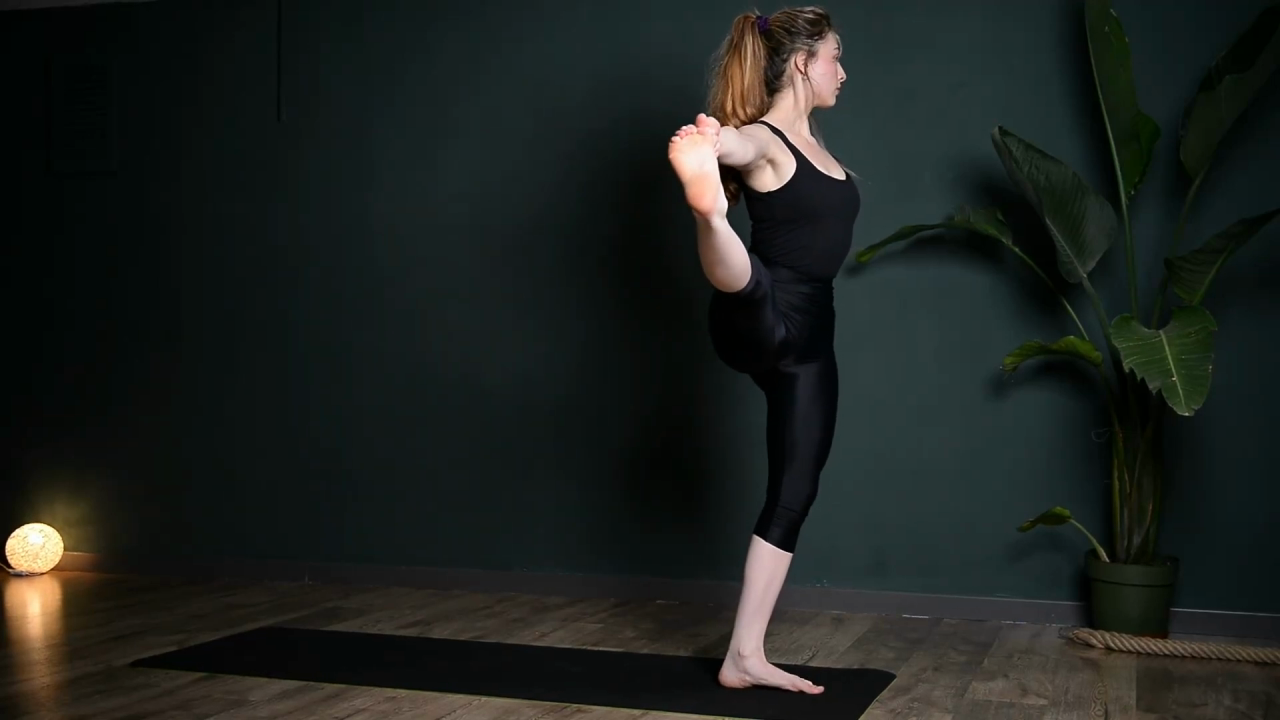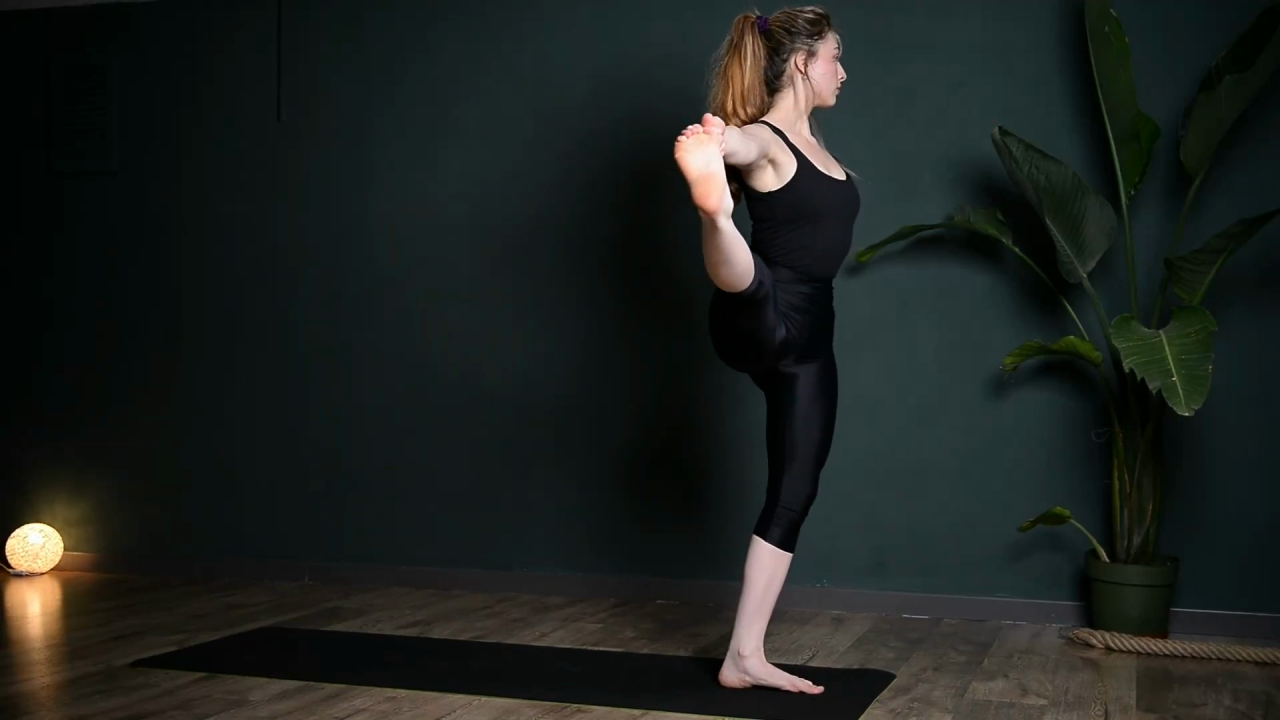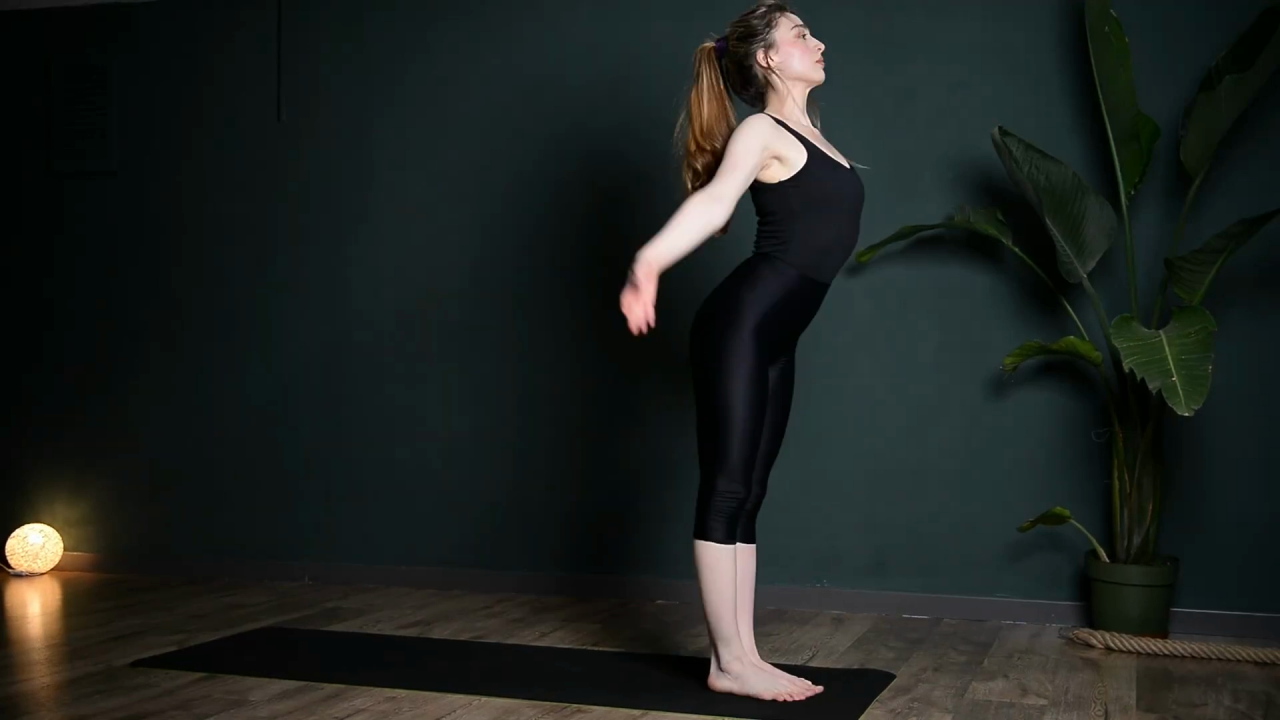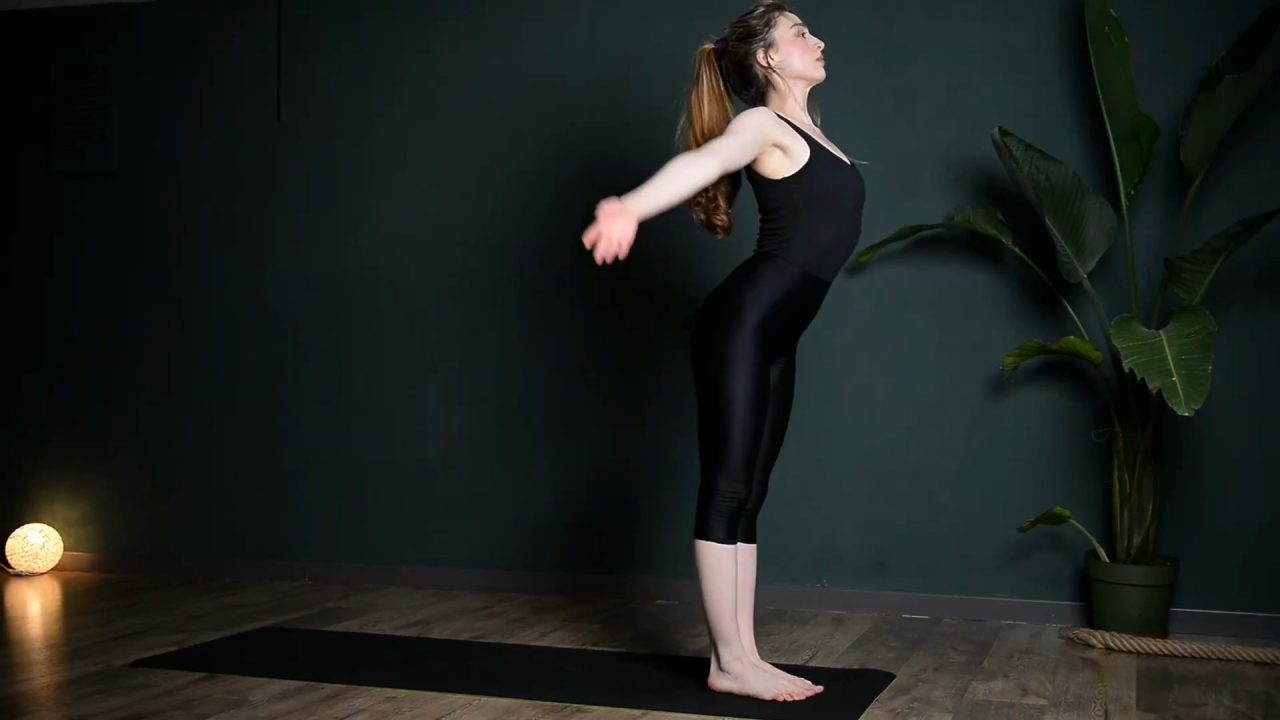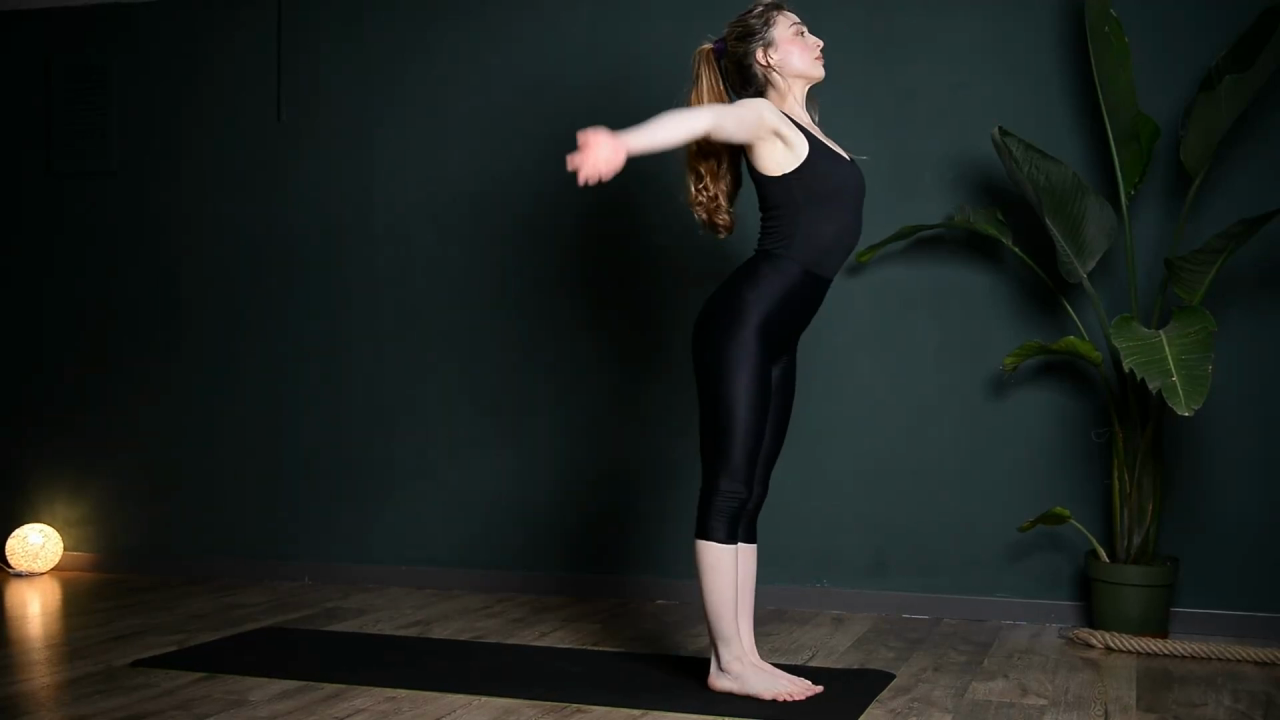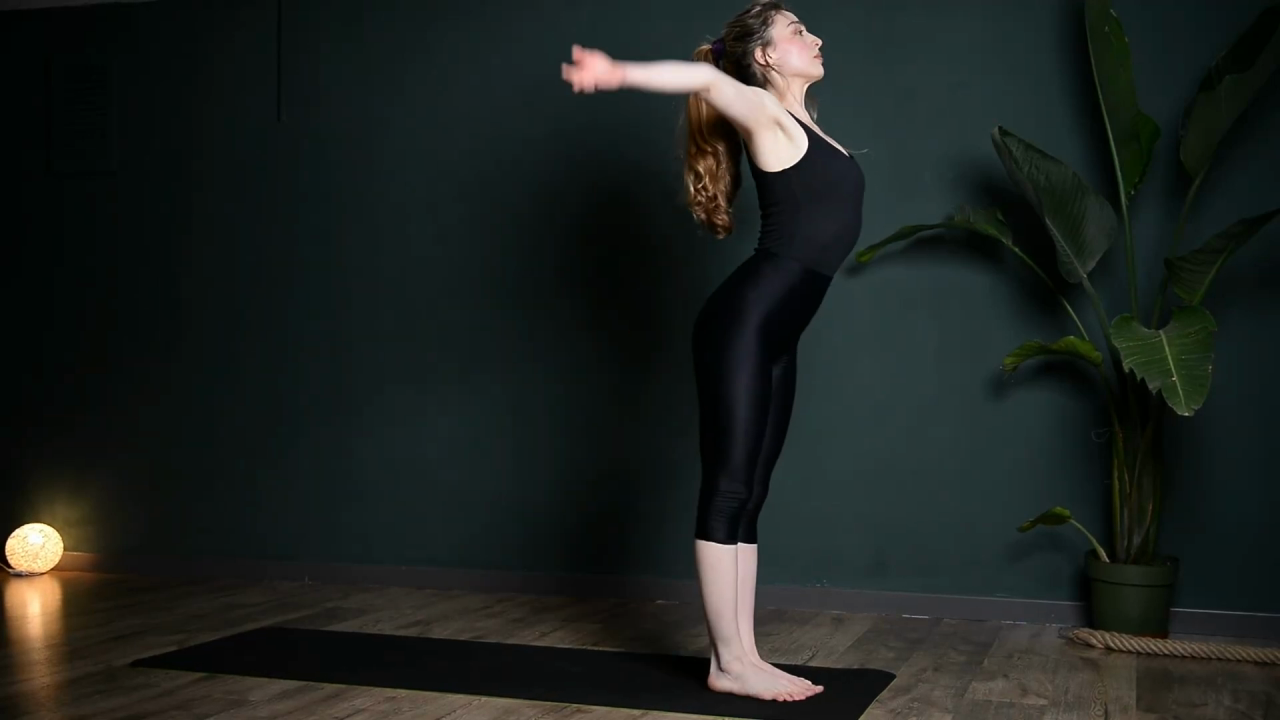
dt=0.1s
person 1, frame 1
left shoulder: (810, 141)
right shoulder: (761, 139)
right elbow: (733, 147)
right wrist: (708, 145)
left hip: (808, 334)
right hip: (759, 324)
left knee: (792, 496)
right knee: (745, 285)
left ankle: (745, 655)
person 1, frame 2
left shoulder: (806, 138)
right shoulder: (761, 135)
right elbow: (737, 150)
right wrist: (711, 146)
left hip: (803, 337)
right hip: (760, 323)
left knee: (793, 493)
left ankle: (745, 656)
person 1, frame 3
left shoulder: (805, 134)
right shoulder: (761, 132)
right elbow: (712, 199)
right wrist: (649, 261)
left hip: (776, 337)
right hip: (742, 325)
left knee: (746, 494)
right knee: (726, 487)
left ankle: (740, 657)
right ankle: (731, 662)
person 1, frame 4
left shoulder: (804, 130)
right shoulder: (765, 125)
right elbow: (700, 161)
right wrist: (630, 208)
left hip: (774, 335)
right hip: (744, 325)
left knee: (747, 493)
right knee: (727, 487)
left ankle: (740, 657)
right ankle: (730, 662)
person 1, frame 5
left shoulder: (802, 126)
right shoulder: (763, 117)
right elbow: (698, 123)
right wrist: (621, 143)
left hip: (775, 336)
right hip: (743, 324)
left knee: (748, 494)
right knee: (728, 487)
left ankle: (740, 657)
right ankle: (729, 661)
person 1, frame 6
left shoulder: (797, 120)
right shoulder: (764, 114)
right elbow: (705, 77)
right wrist: (622, 72)
left hip: (774, 335)
right hip: (744, 324)
left knee: (748, 494)
right knee: (727, 487)
left ankle: (740, 658)
right ankle: (729, 662)
